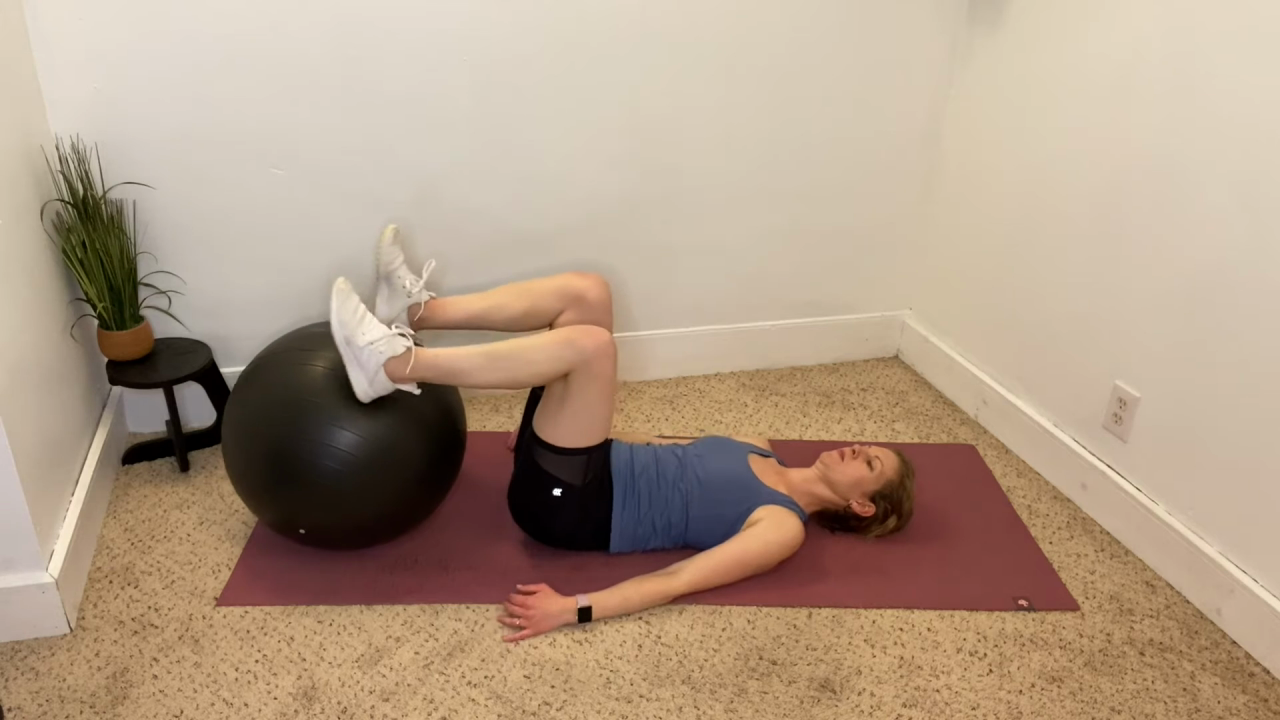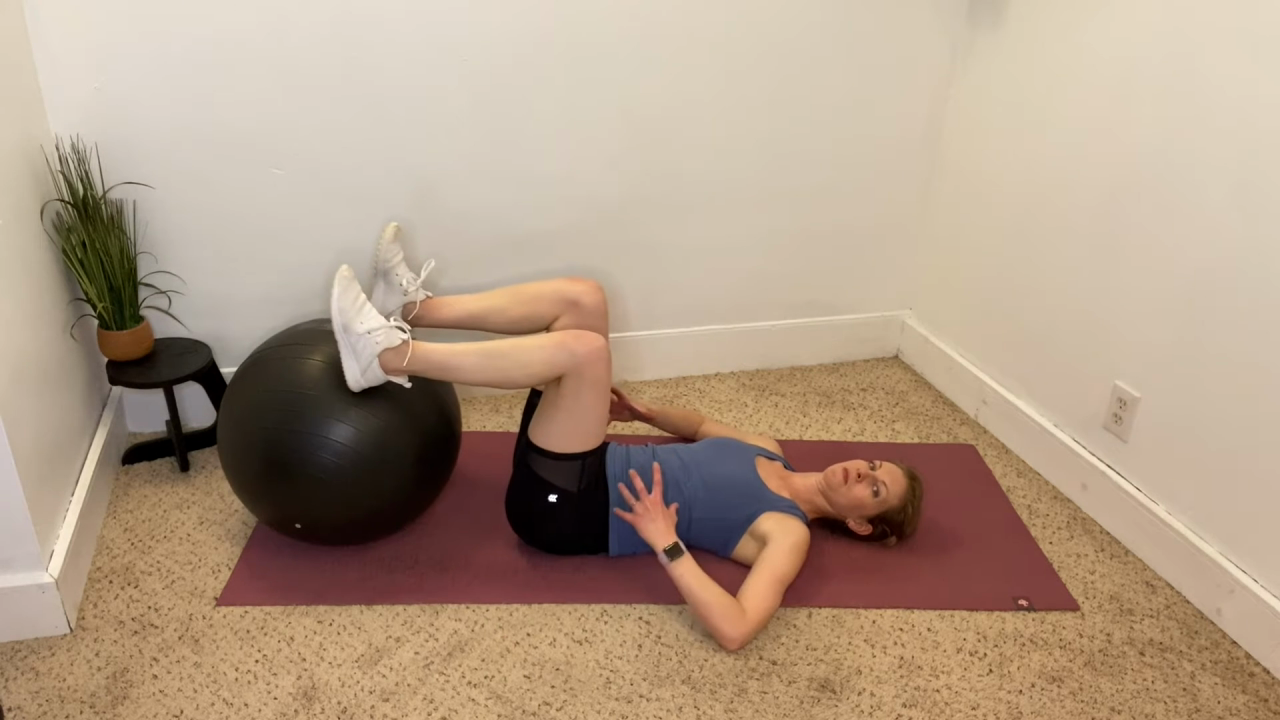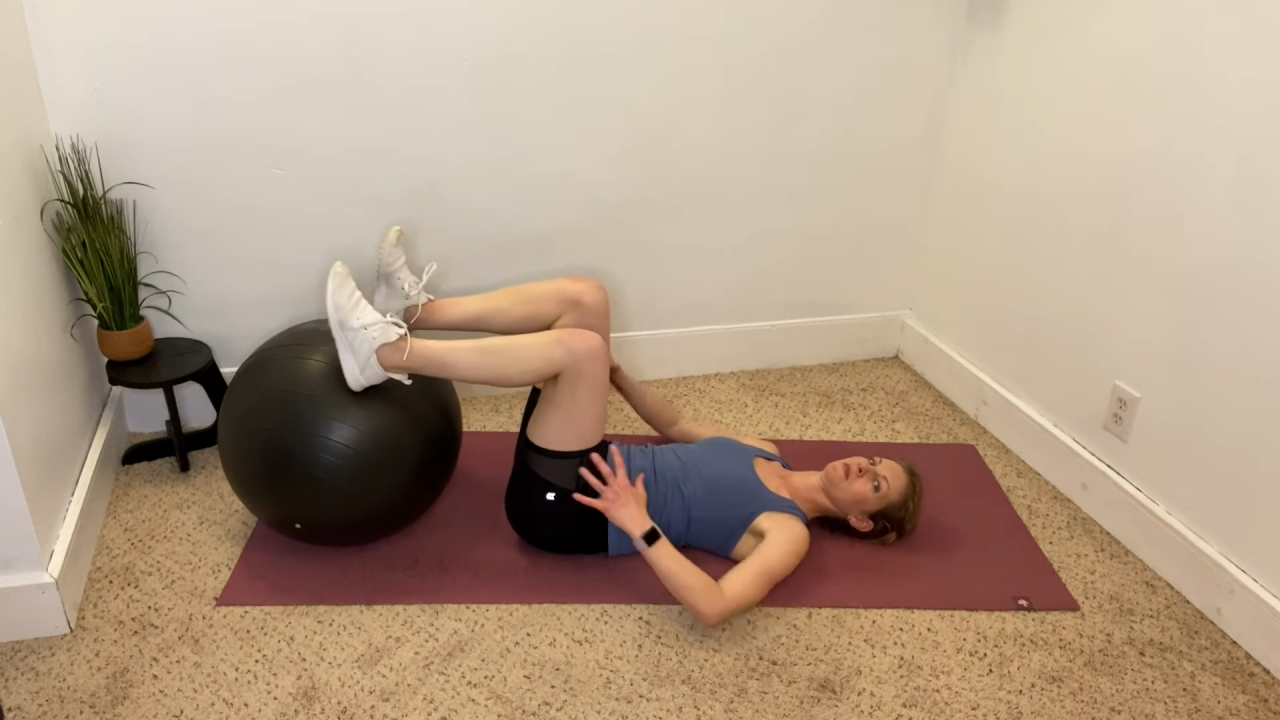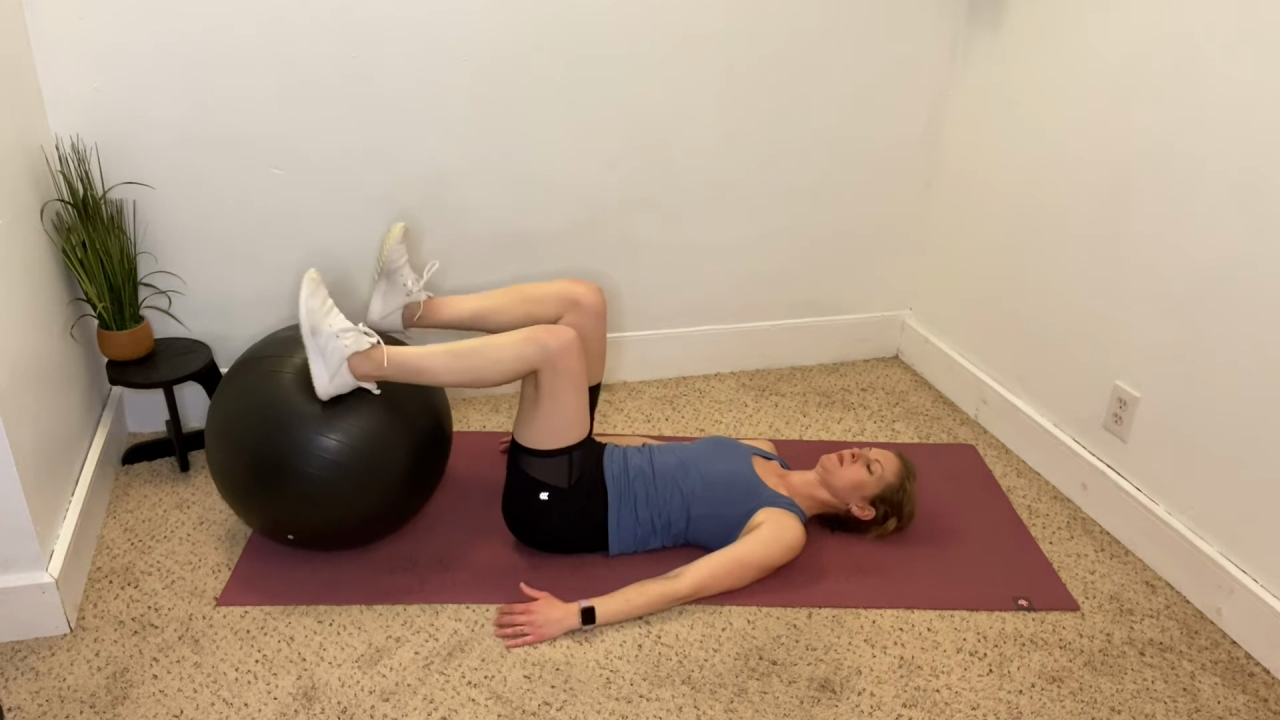
dt=1s
person 1, frame 1
left shoulder: (784, 527)
right shoulder: (759, 453)
left elbow: (680, 580)
left wrist: (574, 609)
right wrist: (556, 428)
left hip: (568, 505)
right hip: (594, 469)
left knee: (589, 344)
right knee: (585, 292)
left ankle: (394, 364)
right ankle: (416, 310)
person 1, frame 2
left shoulder: (789, 533)
right shoulder: (768, 451)
left elbow: (734, 629)
right elbow: (701, 426)
left wrist: (666, 543)
right wrist: (641, 411)
left hip: (568, 509)
right hip: (592, 467)
left knee: (584, 350)
right knee: (581, 298)
left ankle: (389, 356)
right ankle: (413, 306)
person 1, frame 3
left shoulder: (788, 532)
right shoulder: (764, 453)
left elbow: (711, 606)
right elbow: (679, 427)
left wrist: (640, 527)
right wrist: (618, 381)
left hip: (566, 505)
right hip: (606, 477)
left knee: (580, 346)
right knee: (584, 297)
left ankle: (386, 353)
right ankle: (414, 308)
person 1, frame 4
left shoulder: (784, 530)
right shoulder: (764, 453)
left elbow: (684, 584)
left wrist: (577, 615)
right wrist: (548, 430)
left hip: (563, 507)
right hip: (591, 466)
left knee: (554, 343)
right knee: (581, 300)
left ankle: (358, 361)
right ankle: (412, 307)
